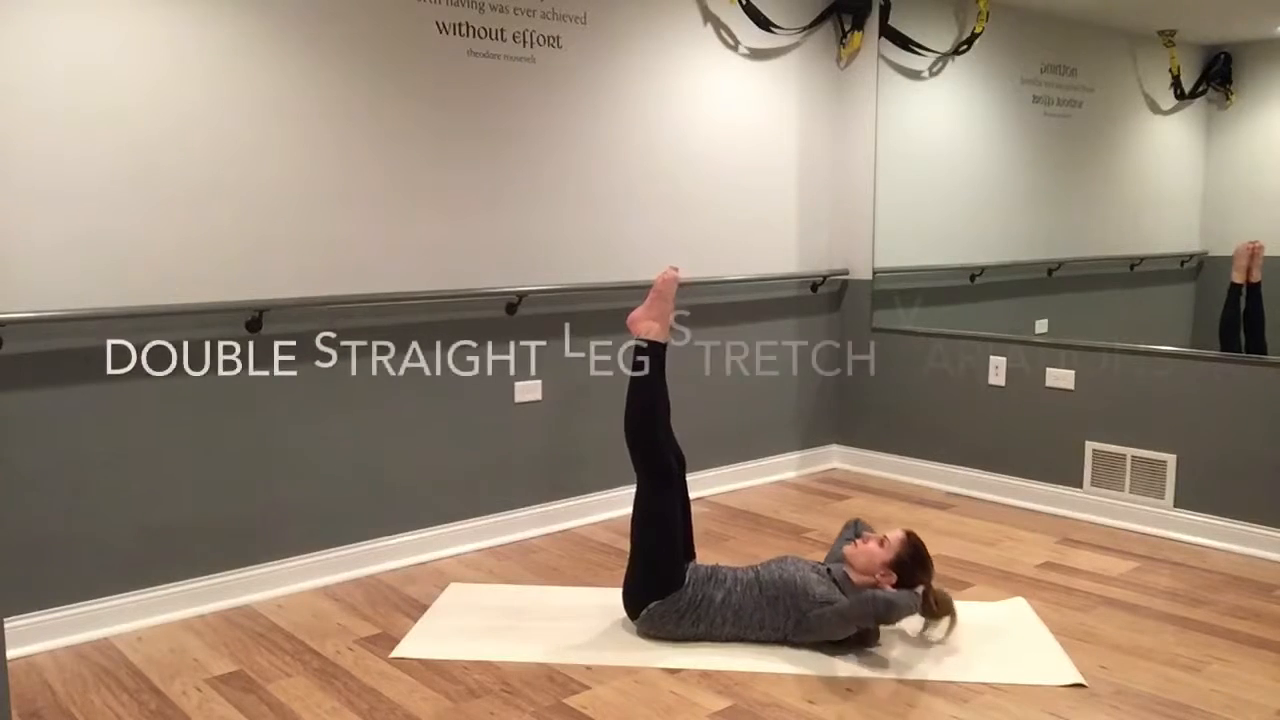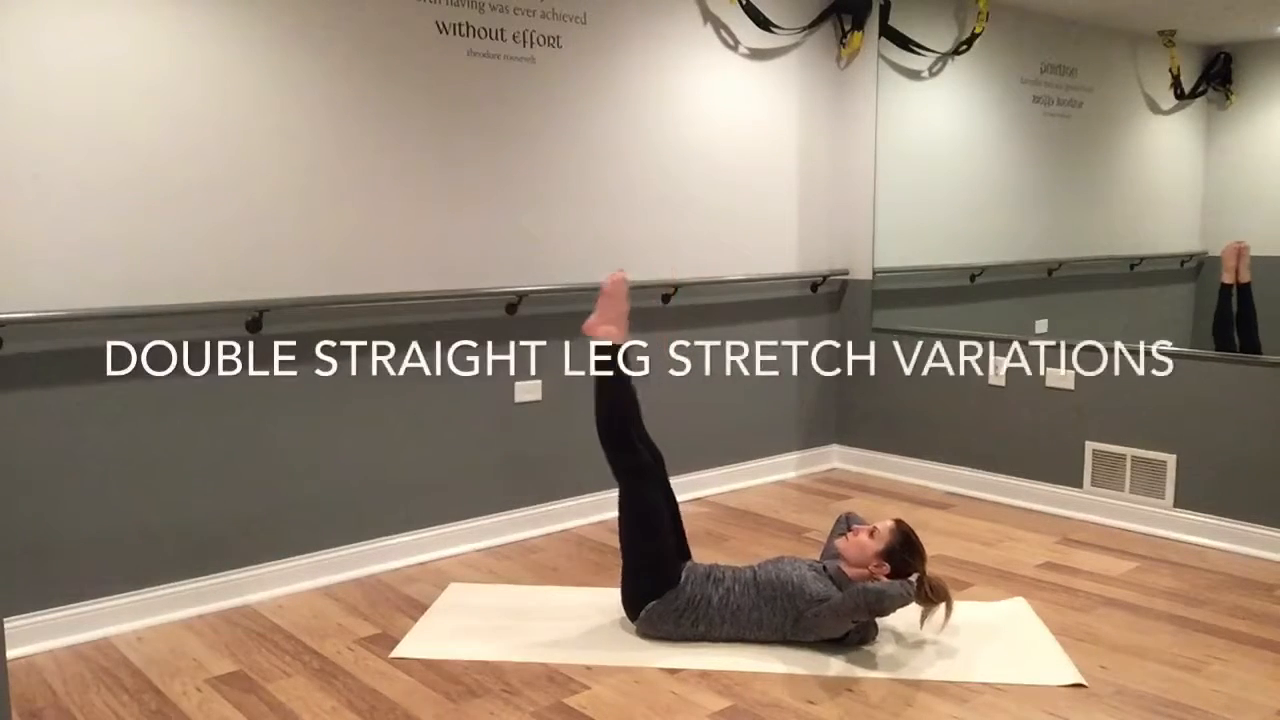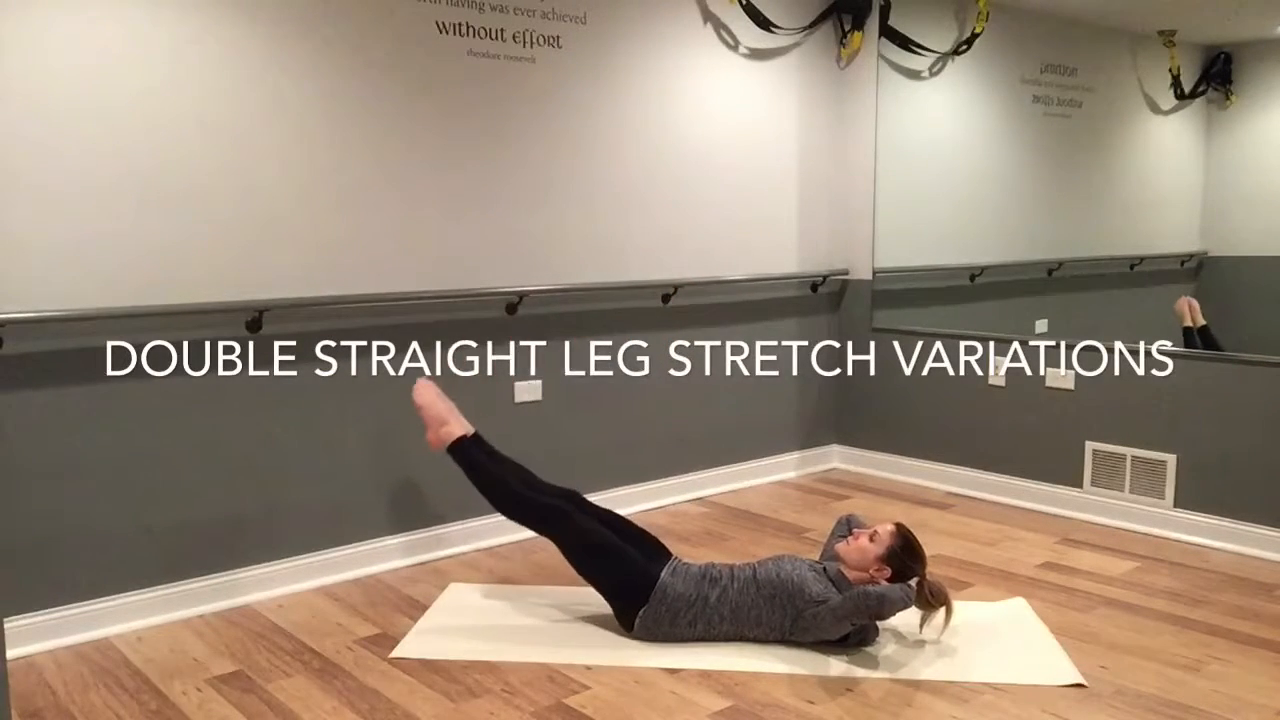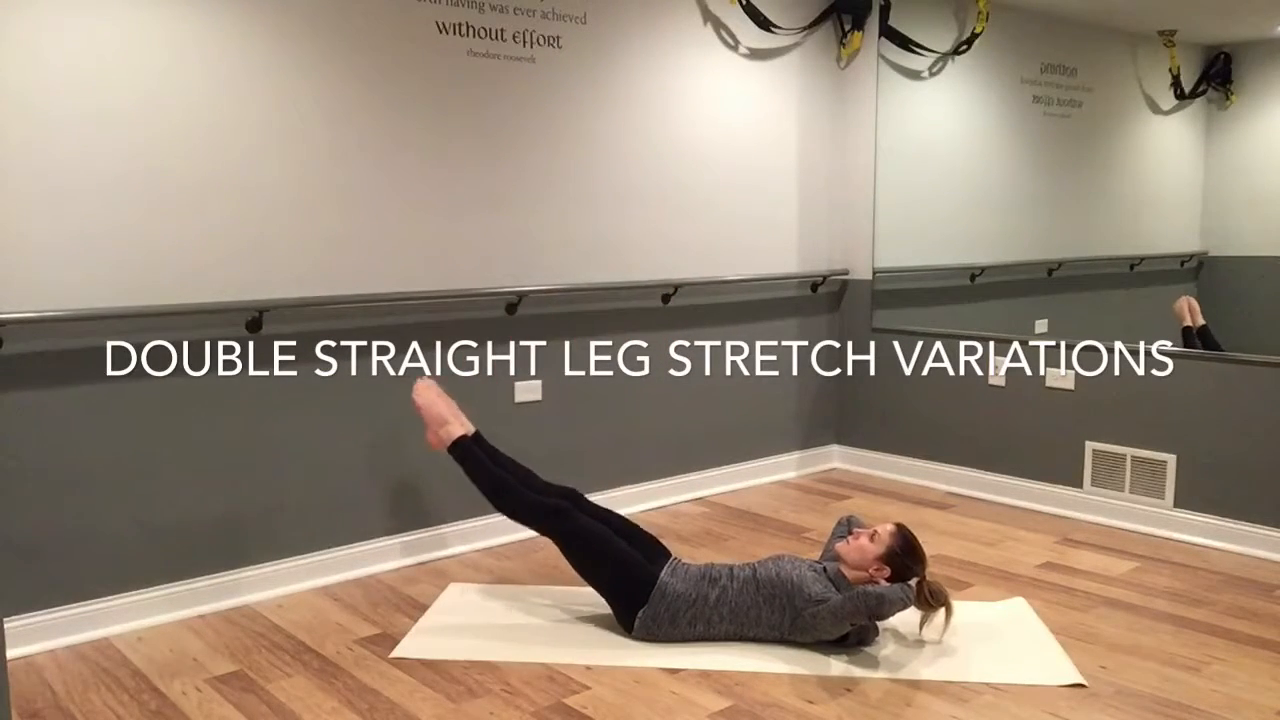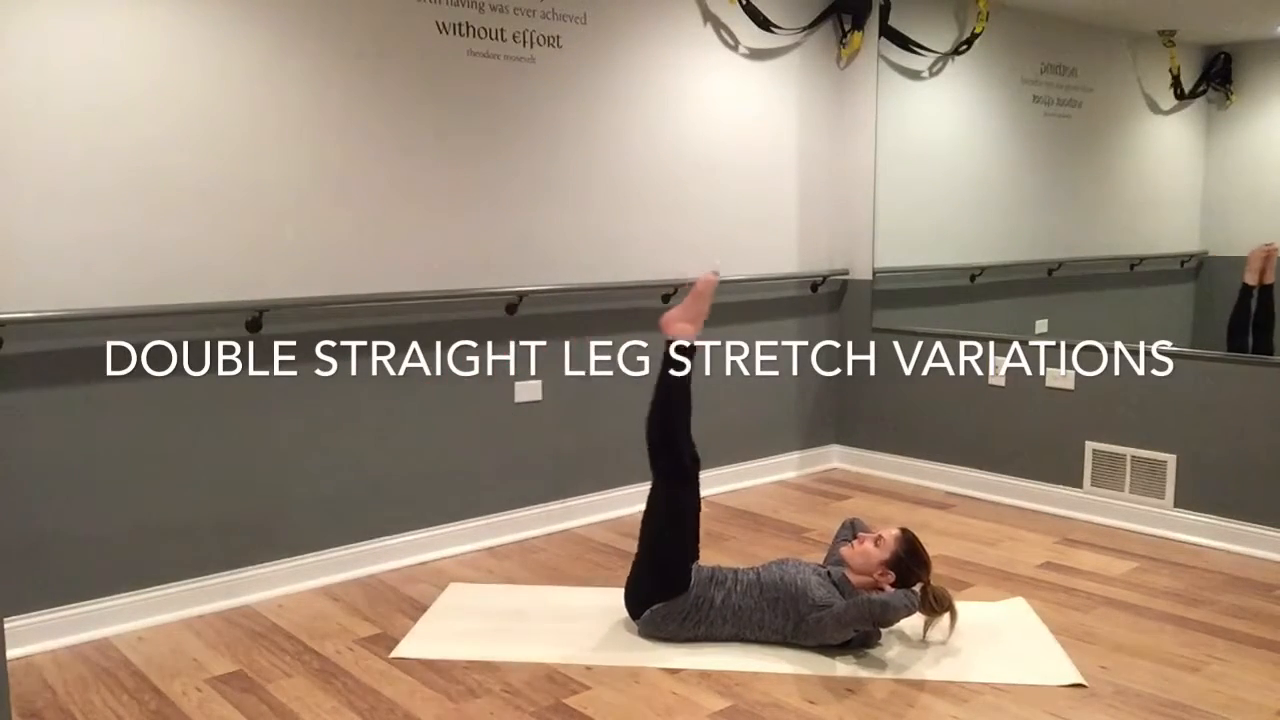
dt=1s
person 1, frame 1
left shoulder: (838, 613)
right shoulder: (836, 577)
left elbow: (886, 604)
right elbow: (855, 525)
left wrist: (914, 594)
left hip: (663, 605)
right hip: (687, 588)
left knee: (659, 471)
left ankle: (651, 337)
right ankle: (651, 337)
person 1, frame 2
left shoulder: (834, 611)
right shoulder: (833, 574)
left elbow: (876, 595)
right elbow: (847, 518)
left wrist: (909, 585)
left hip: (662, 604)
right hip: (683, 586)
left knee: (637, 470)
right knee: (647, 464)
left ankle: (611, 341)
person 1, frame 3
left shoulder: (831, 610)
right shoulder: (831, 576)
left elbow: (878, 599)
right elbow: (844, 519)
left wrist: (908, 591)
left hip: (659, 607)
right hip: (676, 581)
left knee: (557, 517)
right knee: (571, 504)
left ankle: (457, 439)
right ankle: (461, 437)
person 1, frame 4
left shoulder: (832, 610)
right shoulder: (831, 574)
left elbow: (873, 599)
right elbow: (845, 520)
left wrist: (906, 591)
right wrist: (900, 562)
left hip: (658, 606)
right hip: (677, 580)
left knee: (556, 515)
right knee: (570, 502)
left ankle: (458, 438)
right ankle: (464, 437)
person 1, frame 5
left shoulder: (837, 615)
right shoulder: (838, 578)
left elbow: (878, 607)
right elbow: (850, 524)
left wrist: (913, 597)
left hip: (663, 607)
right hip: (690, 586)
left knee: (676, 471)
left ankle: (681, 338)
